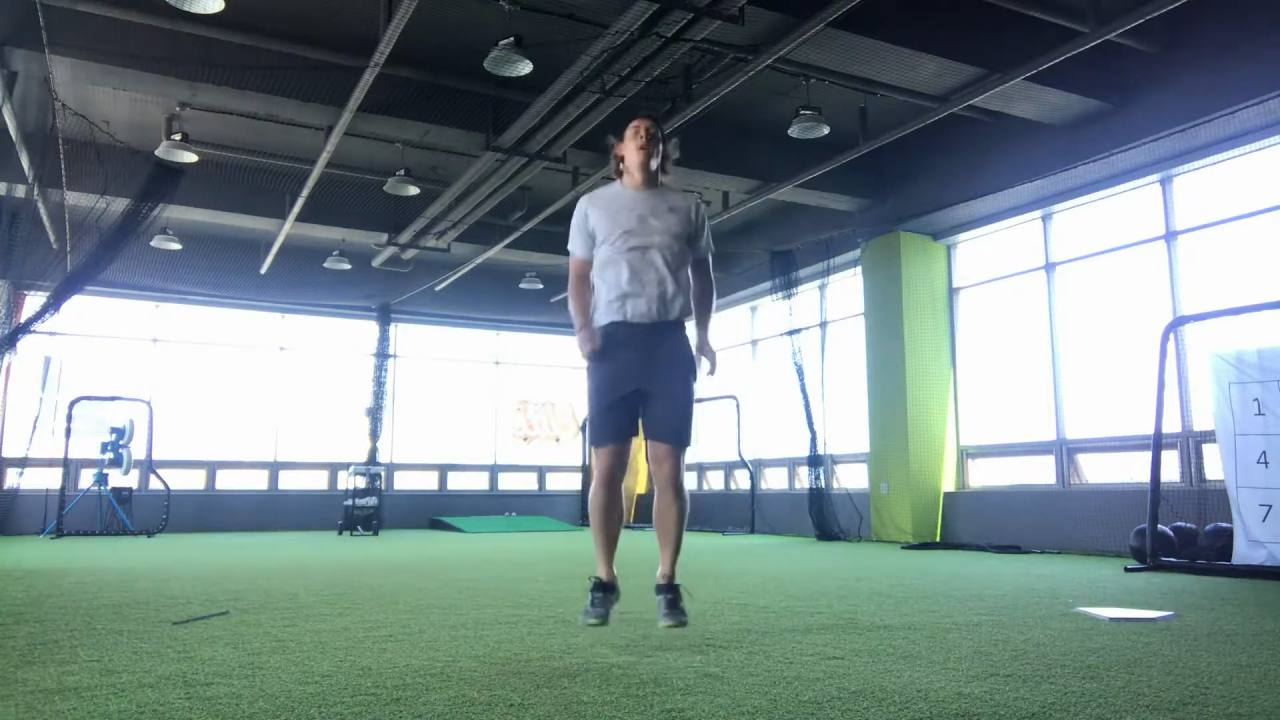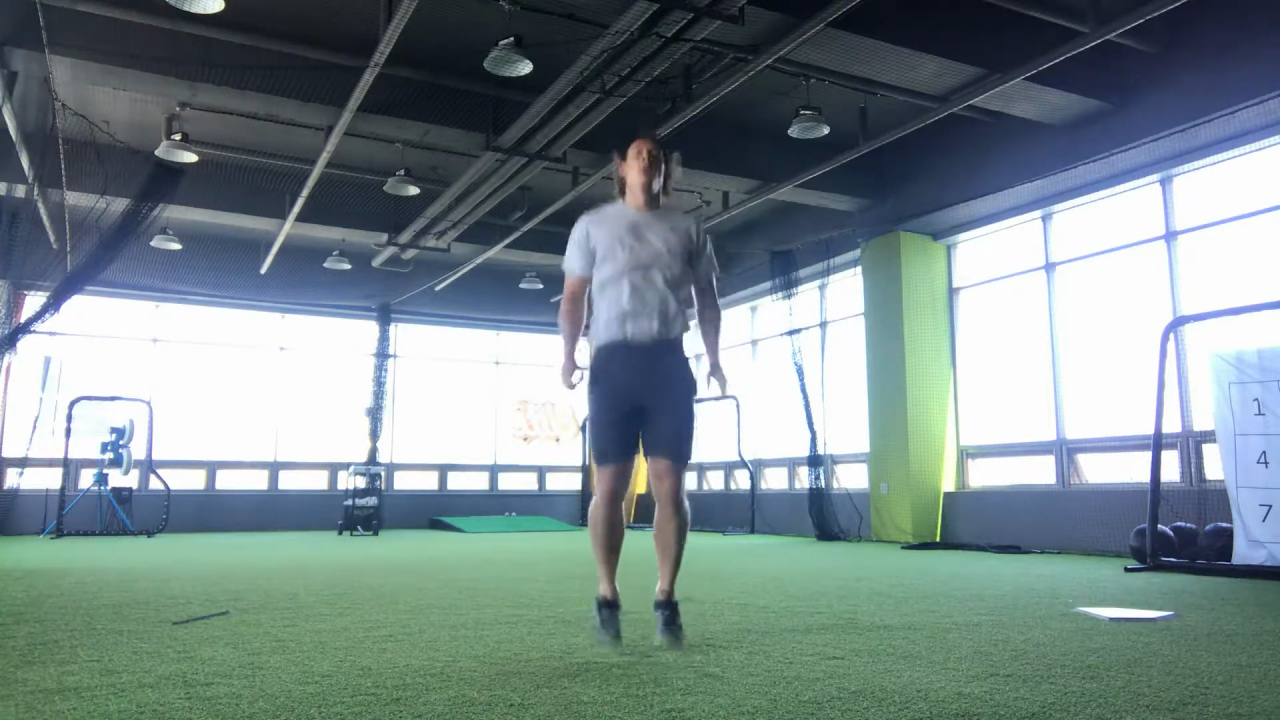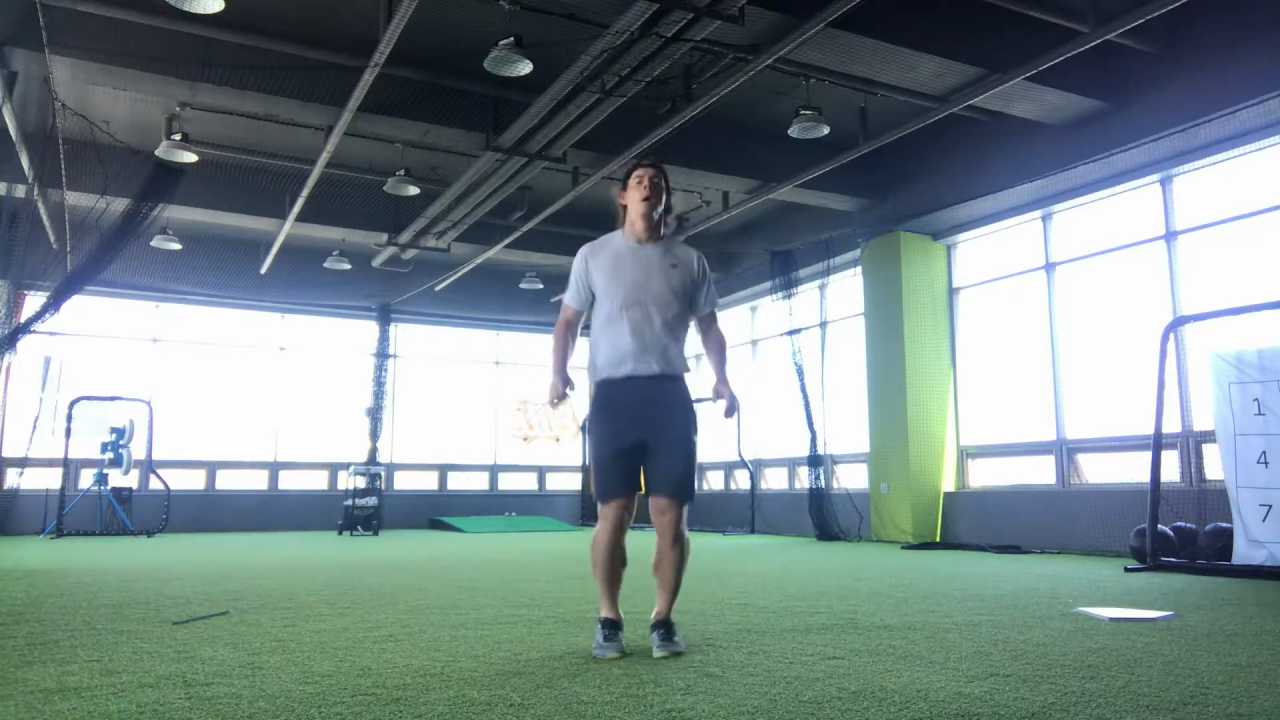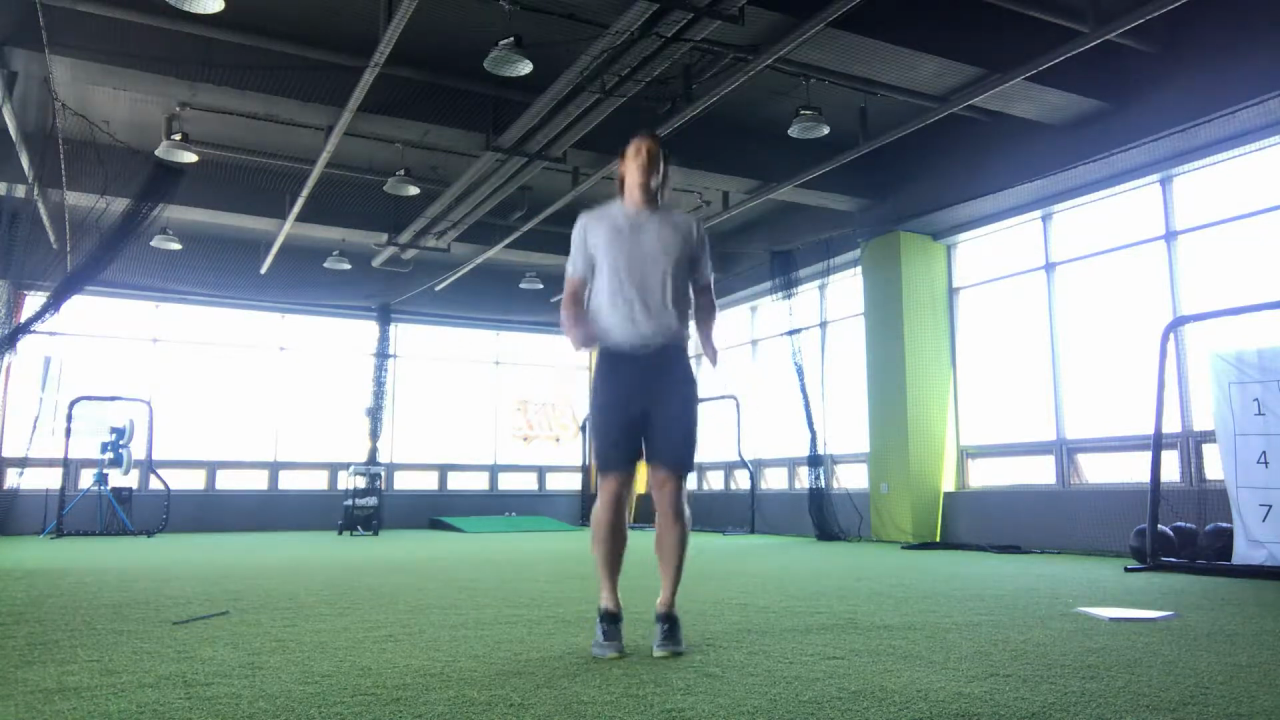
dt=0.1s
person 1, frame 1
left shoulder: (688, 208)
right shoulder: (592, 205)
left elbow: (702, 275)
right elbow: (579, 277)
left wrist: (703, 335)
right wrist: (583, 326)
left hip: (669, 342)
right hip: (615, 343)
left knee: (668, 468)
right knee: (607, 466)
left ankle: (667, 584)
right ankle: (604, 580)
person 1, frame 2
left shoulder: (688, 229)
right shoulder: (592, 225)
left elbow: (706, 295)
right elbow: (573, 296)
left wrist: (715, 357)
right wrist: (568, 353)
left hip: (668, 361)
right hip: (613, 360)
left knee: (669, 484)
right knee: (610, 483)
left ankle: (665, 599)
right ankle: (607, 598)
person 1, frame 3
left shoulder: (689, 260)
right shoulder: (593, 255)
left elbow: (708, 324)
right elbow: (568, 321)
left wrist: (721, 377)
right wrist: (558, 372)
left hip: (669, 397)
right hip: (614, 395)
left knee: (670, 518)
right knee: (613, 517)
left ankle: (662, 620)
right ankle: (609, 618)
person 1, frame 4
left shoulder: (688, 227)
right shoulder: (593, 223)
left elbow: (704, 292)
right elbow: (572, 292)
left wrist: (706, 335)
right wrist: (574, 327)
left hip: (670, 365)
right hip: (617, 365)
left knee: (669, 491)
right knee: (612, 492)
left ankle: (666, 611)
right ankle: (609, 610)
